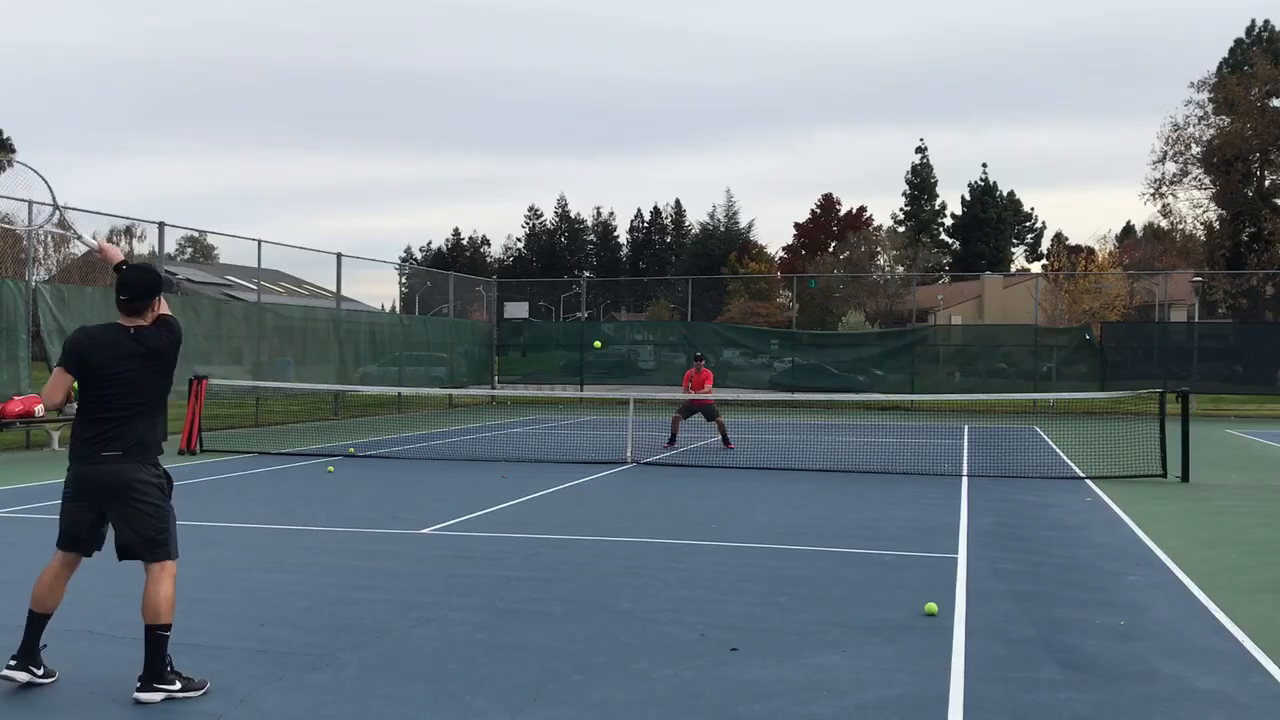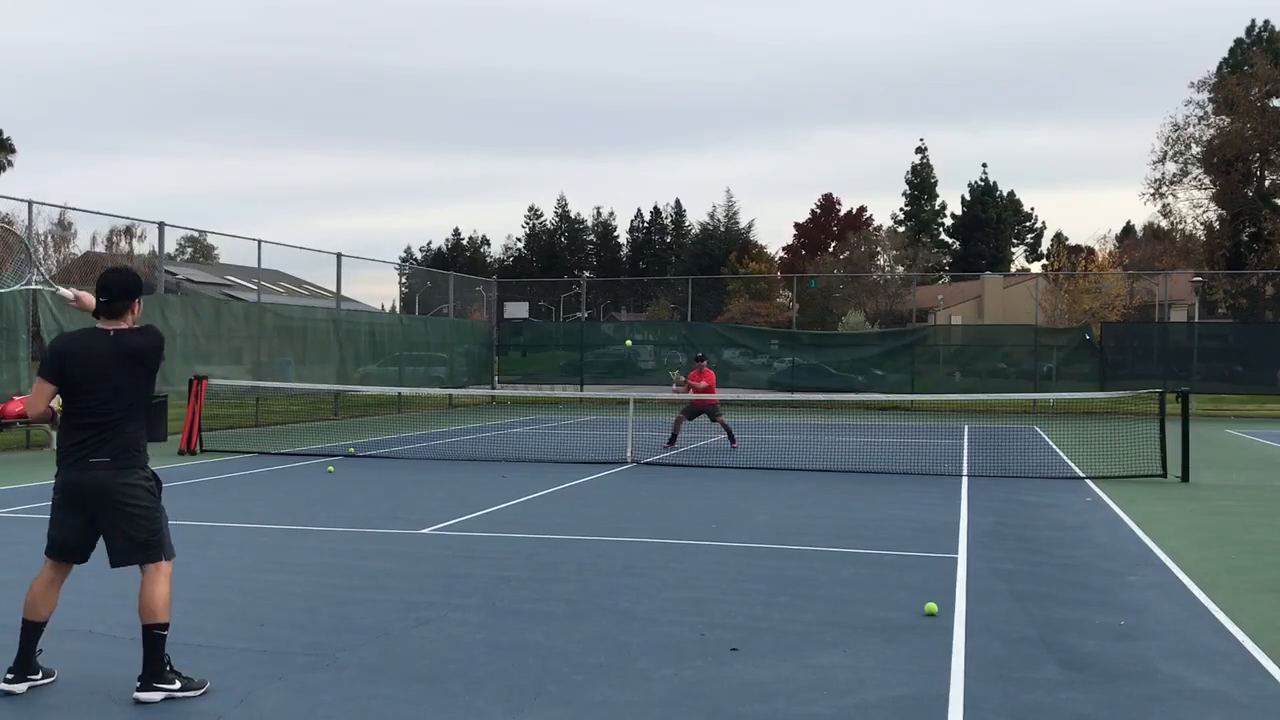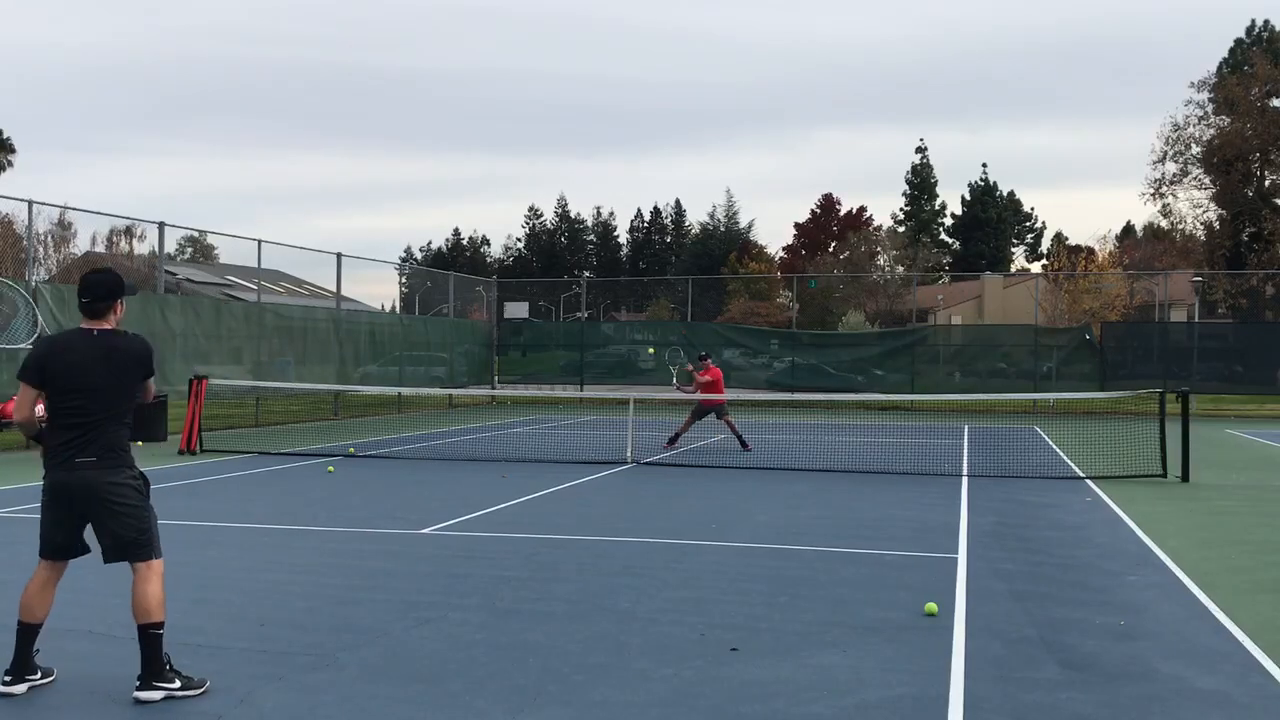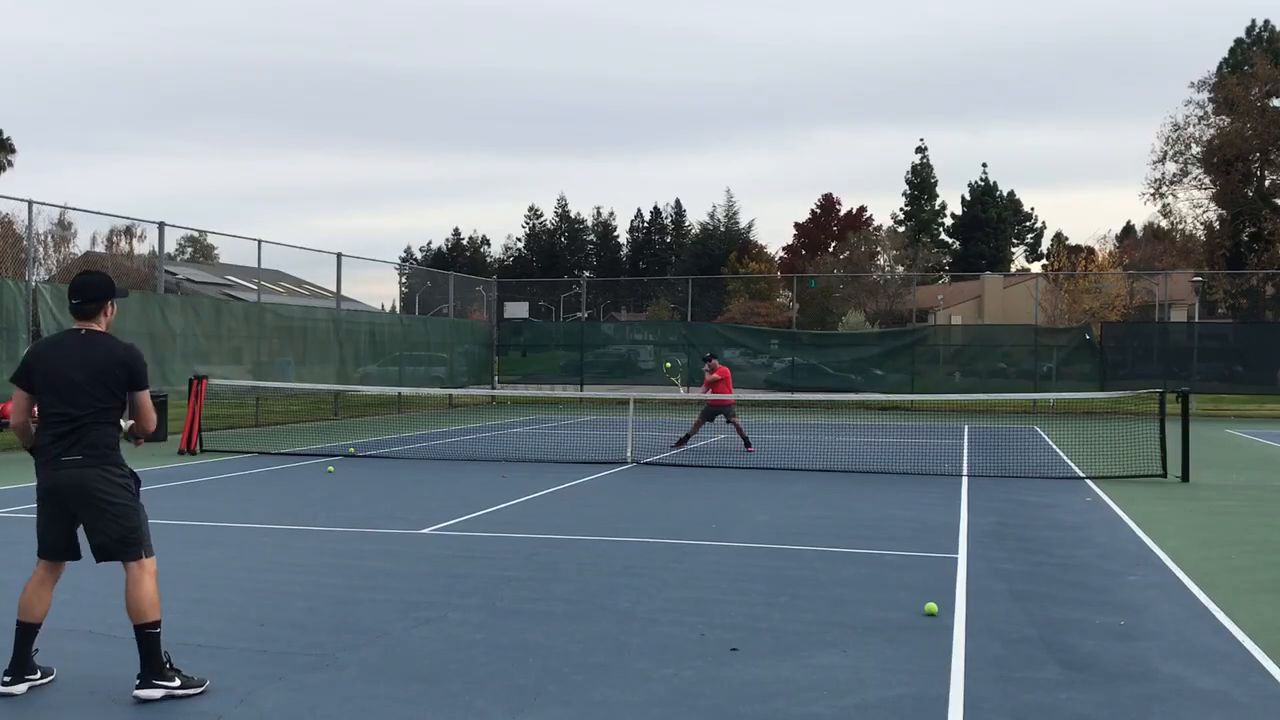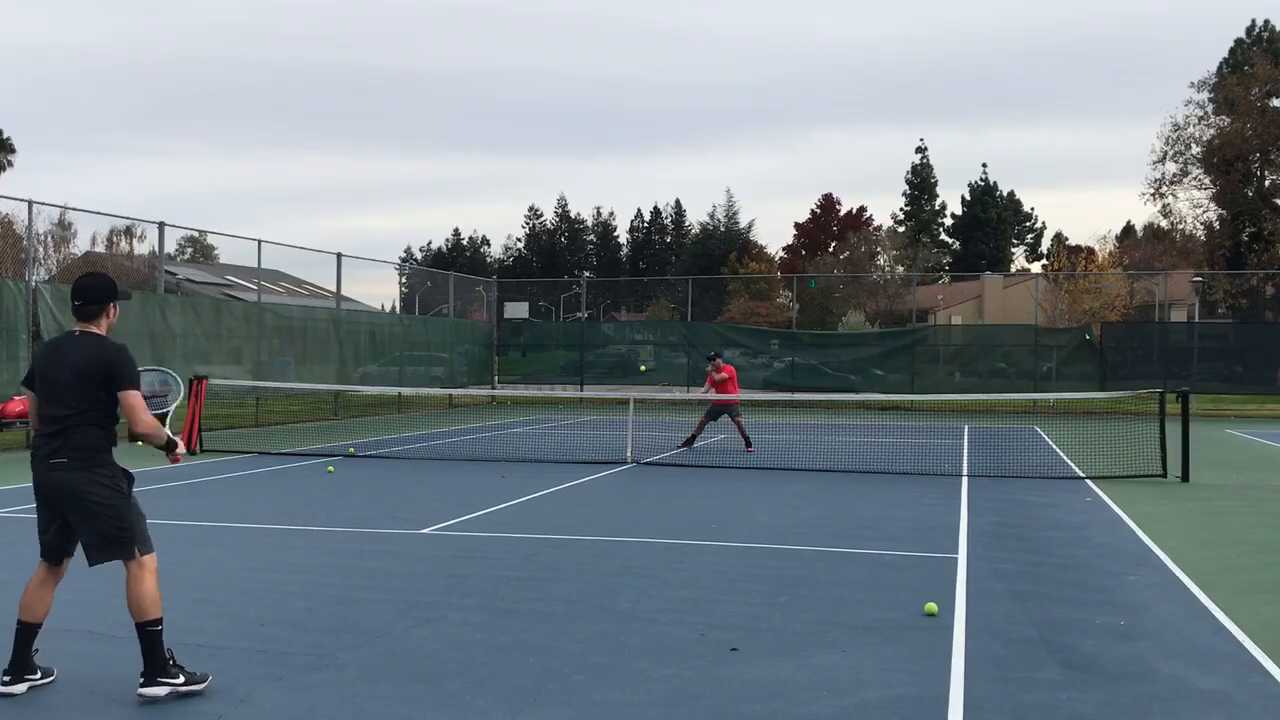
dt=0.1s
person 1, frame 1
left shoulder: (85, 339)
right shoulder: (166, 337)
left elbow: (51, 401)
right elbow: (159, 311)
right wrist: (123, 262)
left hip: (86, 466)
right hip: (137, 470)
left knee: (65, 558)
right knee: (162, 566)
right ankle: (156, 676)
person 1, frame 2
left shoulder: (65, 347)
right shoulder: (149, 343)
right wrist: (98, 303)
left hip: (73, 473)
right hip: (125, 474)
left knee: (55, 566)
right knee: (157, 568)
right ankle: (155, 675)
person 1, frame 3
left shoulder: (47, 348)
right shoulder: (135, 348)
left hip: (60, 473)
right hip: (109, 472)
left knee: (49, 566)
right knee: (149, 566)
right ankle: (155, 674)
person 1, frame 4
left shoulder: (39, 350)
right shoulder: (124, 355)
right elbow: (148, 423)
right wrist: (130, 433)
left hip: (52, 473)
right hip: (100, 472)
left knee: (48, 567)
right knee: (141, 565)
right ankle: (154, 672)
person 1, frame 5
left shoulder: (47, 352)
right shoulder: (113, 354)
left elbow: (38, 414)
right elbow: (140, 424)
right wrist: (170, 443)
left hip: (47, 470)
right hip: (90, 471)
left knee: (50, 567)
right knee: (142, 562)
right ankle: (159, 670)
